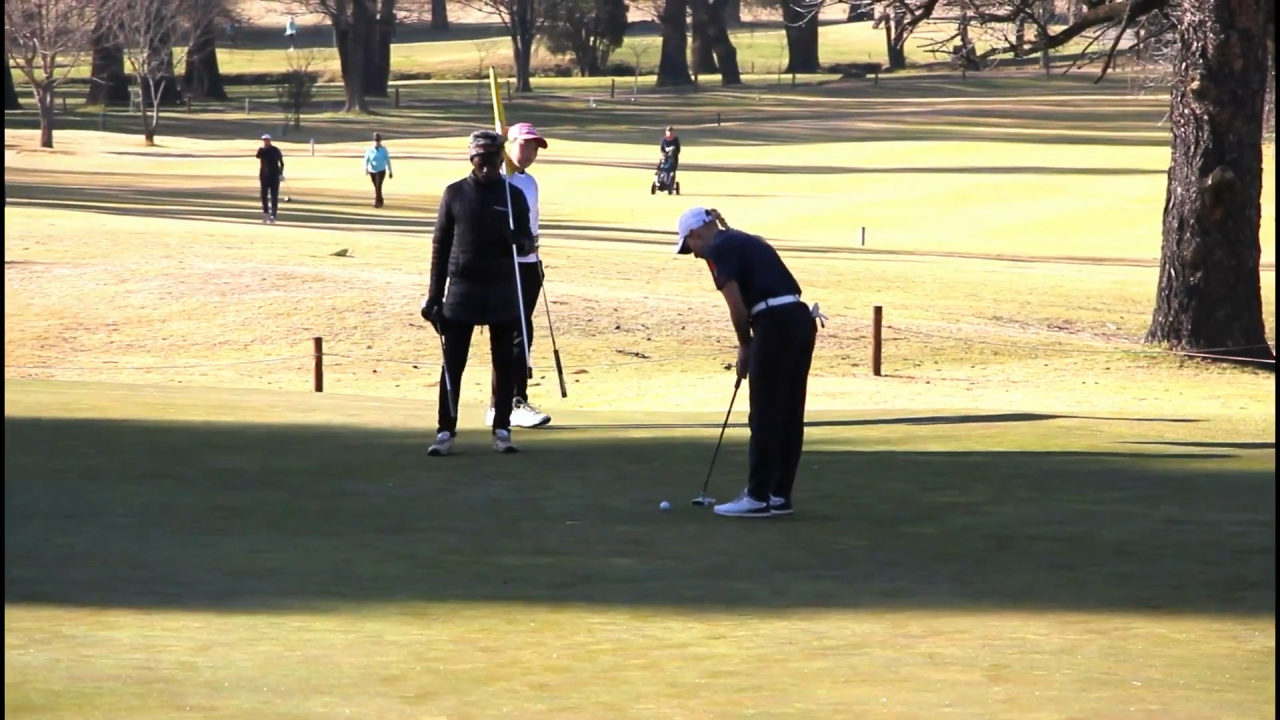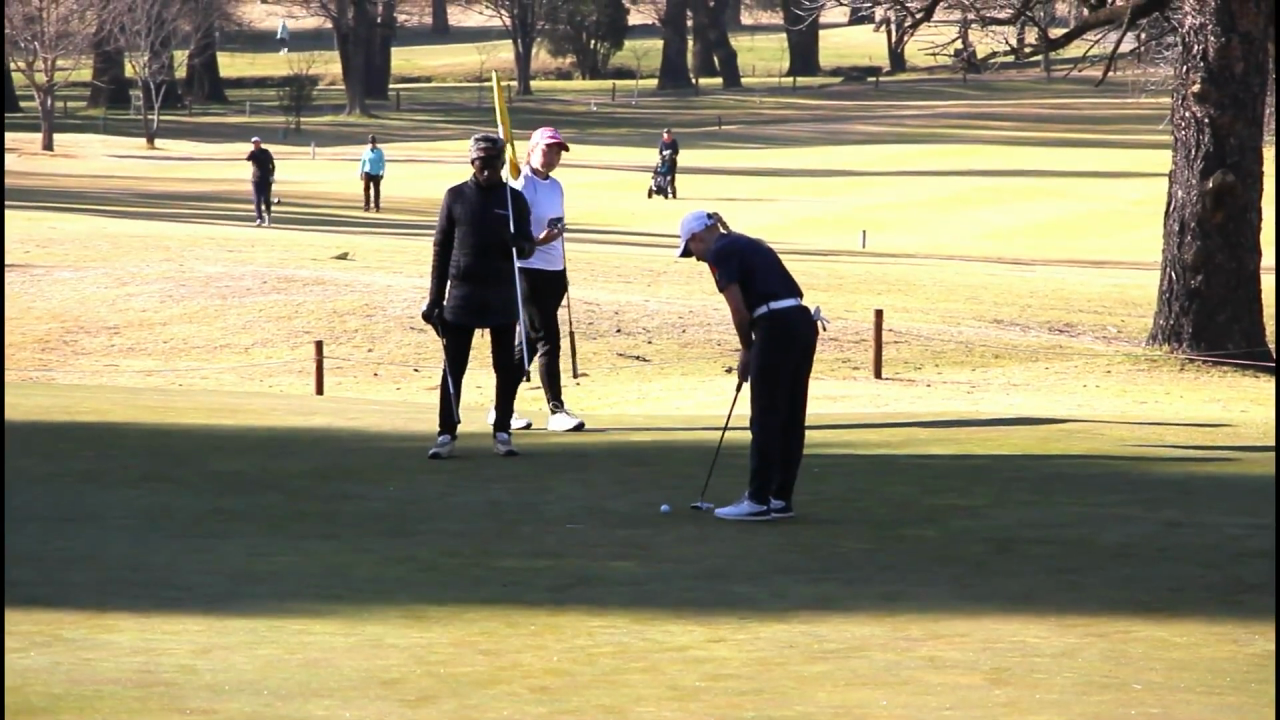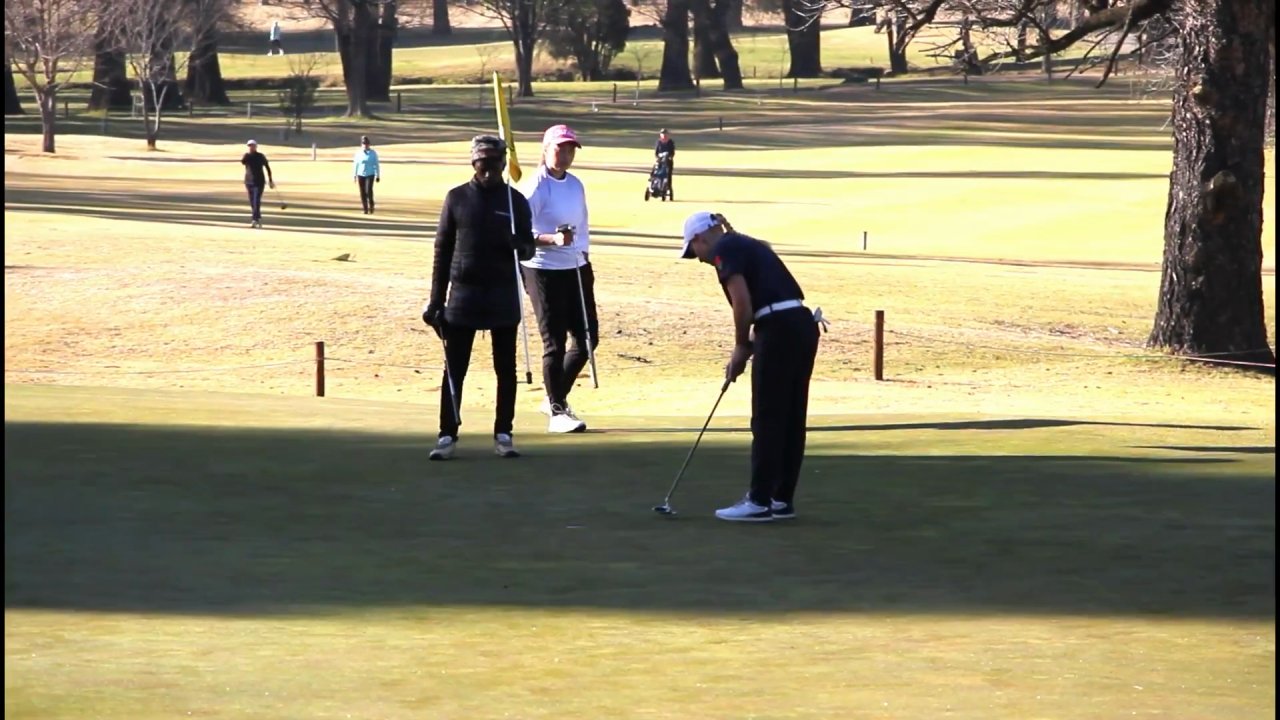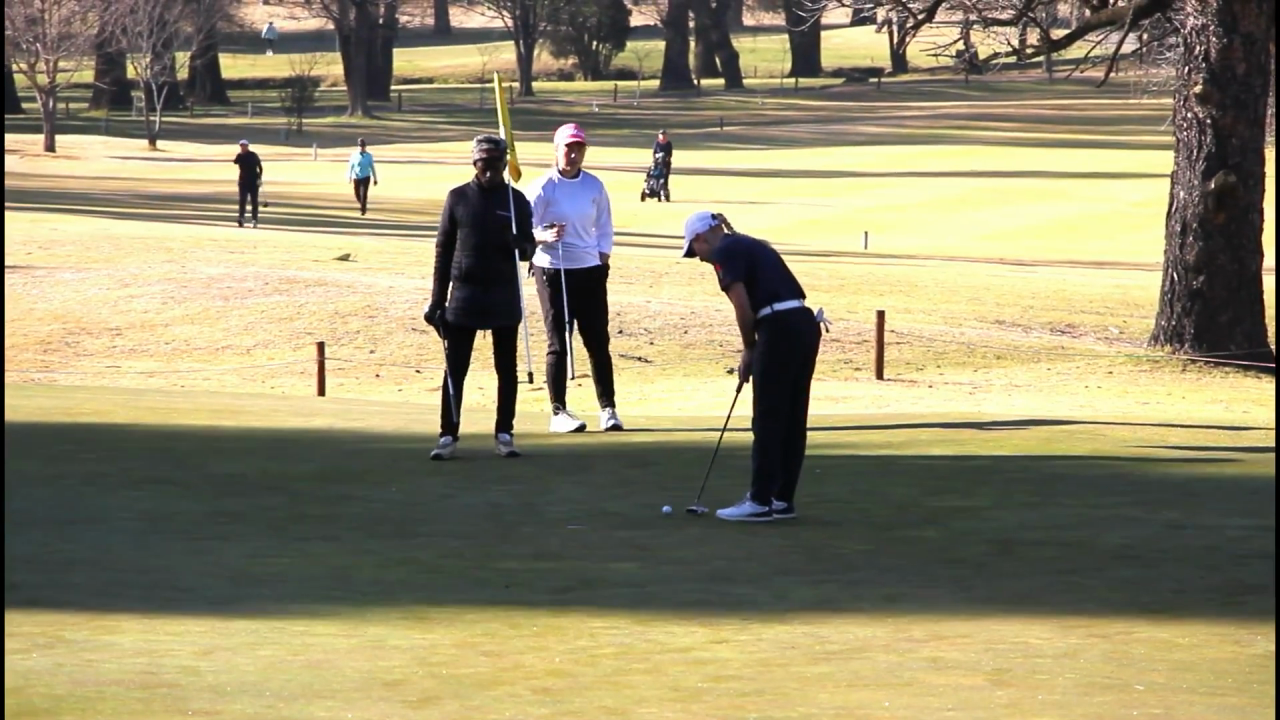
dt=0.4s
person 1, frame 1
left shoulder: (514, 195)
right shoulder: (454, 194)
left elbow: (527, 243)
right elbow: (440, 246)
left wrist: (518, 241)
right wrist: (434, 295)
left hip: (502, 292)
right hip: (461, 290)
left knee: (504, 364)
right knee: (452, 365)
left ankle: (501, 430)
right ankle: (446, 431)
person 1, frame 2
left shoulder: (514, 199)
right shoulder: (455, 197)
left elbow: (527, 246)
right elbow: (441, 249)
left wrist: (518, 245)
right wrist: (434, 299)
left hip: (502, 295)
right hip: (462, 294)
left knee: (505, 368)
right knee: (453, 368)
left ankle: (502, 433)
right ankle: (446, 435)
person 1, frame 3
left shoulder: (516, 201)
right shoulder: (457, 198)
left elbow: (528, 248)
right elbow: (442, 250)
left wrist: (519, 246)
right wrist: (436, 300)
left hip: (503, 296)
right hip: (463, 295)
left knee: (506, 369)
right knee: (454, 369)
left ankle: (504, 434)
right ankle: (447, 436)
person 1, frame 4
left shoulder: (516, 200)
right shoulder: (457, 198)
left elbow: (529, 248)
right elbow: (443, 250)
left wrist: (520, 246)
right wrist: (437, 300)
left hip: (504, 296)
right hip: (464, 295)
left knee: (506, 369)
right knee: (455, 369)
left ankle: (504, 434)
right ankle: (448, 436)
person 2, frame 1
left shoulder: (717, 249)
right shoulder: (745, 241)
left elbow: (738, 307)
left wrist: (744, 347)
right wrist: (751, 345)
left hip: (776, 326)
right hip: (801, 320)
left knee: (765, 416)
right knee: (789, 414)
left ankle: (758, 497)
right ankle: (780, 495)
person 2, frame 2
left shoulder: (721, 253)
right shoulder: (747, 245)
left elbow: (740, 311)
left wrist: (747, 350)
right wrist: (753, 349)
left hip: (778, 329)
right hip: (802, 324)
left knee: (766, 419)
right knee: (791, 418)
left ankle: (759, 500)
right ankle: (781, 498)
person 2, frame 3
left shoulder: (725, 249)
right shoulder: (748, 245)
left elbow: (743, 303)
left wrist: (740, 348)
right wrist: (750, 346)
left hip: (780, 331)
right hip: (802, 325)
left knee: (767, 420)
right knee: (791, 419)
left ankle: (760, 502)
right ankle: (782, 500)
person 2, frame 4
left shoulder: (724, 252)
right shoulder: (751, 245)
left elbow: (743, 309)
left wrist: (748, 349)
right wrist: (754, 349)
left hip: (780, 331)
right hip: (805, 326)
left knee: (768, 420)
right knee: (793, 419)
left ankle: (760, 501)
right ankle: (782, 499)
person 3, frame 1
left shoulder: (530, 182)
left wrist: (537, 257)
left hip: (529, 265)
left knee: (511, 337)
right knee: (519, 334)
left ankle: (497, 407)
right ankle: (520, 404)
person 3, frame 2
left shoulder: (555, 187)
right shoulder: (521, 186)
left wrist: (562, 260)
right wrist: (540, 239)
left hip: (554, 272)
right hip: (528, 271)
left knee: (530, 344)
right knee: (547, 342)
right ankle: (556, 410)
person 3, frame 3
left shoulder: (576, 185)
right shoulder: (535, 187)
left wrist: (583, 255)
right wrist: (550, 240)
left hip: (577, 270)
right hip: (544, 271)
left knee: (587, 337)
right knee: (554, 343)
left ankle: (557, 396)
right ankle: (557, 412)
person 3, frame 4
left shoulder: (594, 186)
right shoulder: (543, 187)
left elbow: (604, 226)
left wrist: (603, 260)
right wrist: (546, 237)
left hip: (591, 271)
right hip: (553, 271)
left knee: (598, 341)
right knee: (558, 343)
left ankle: (608, 409)
right ankle: (558, 412)
